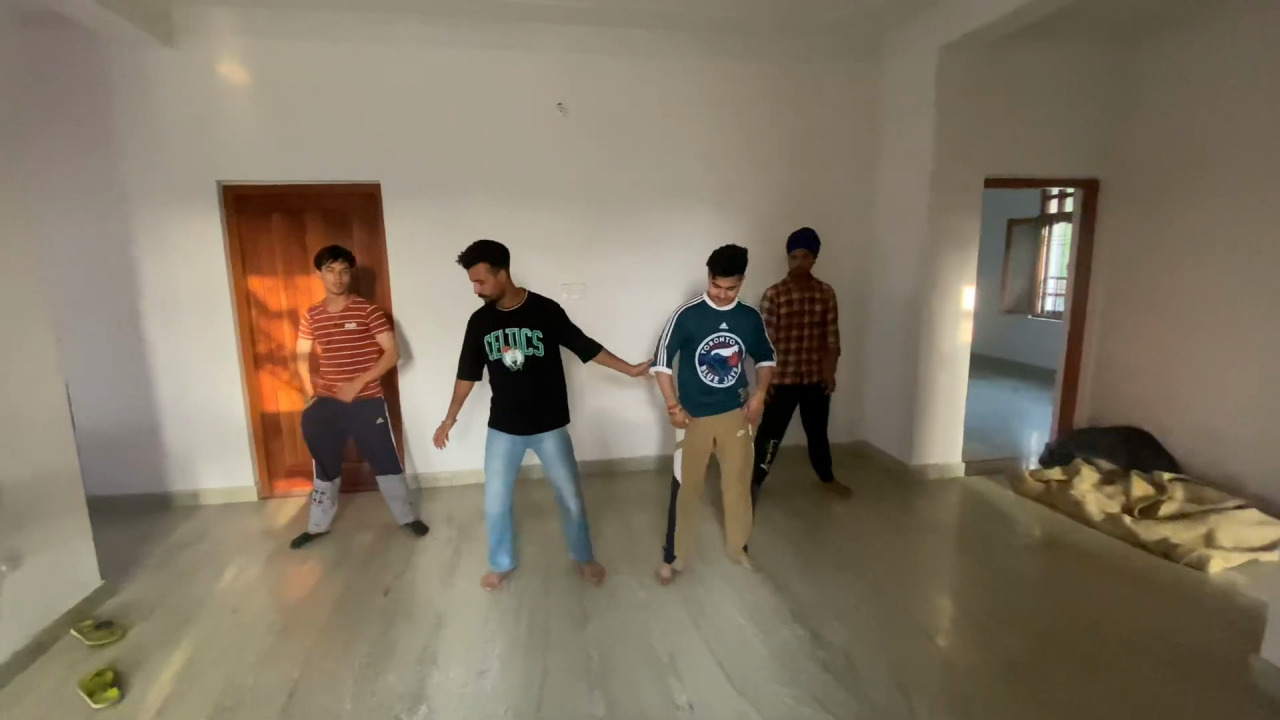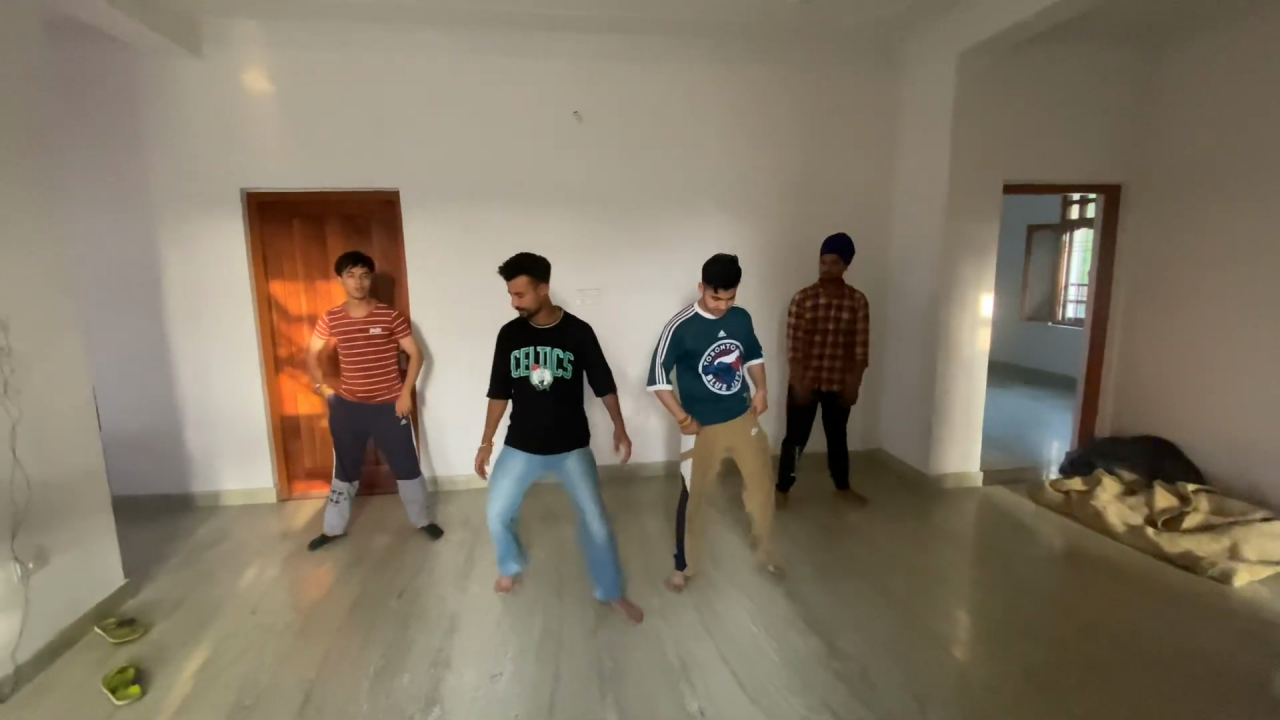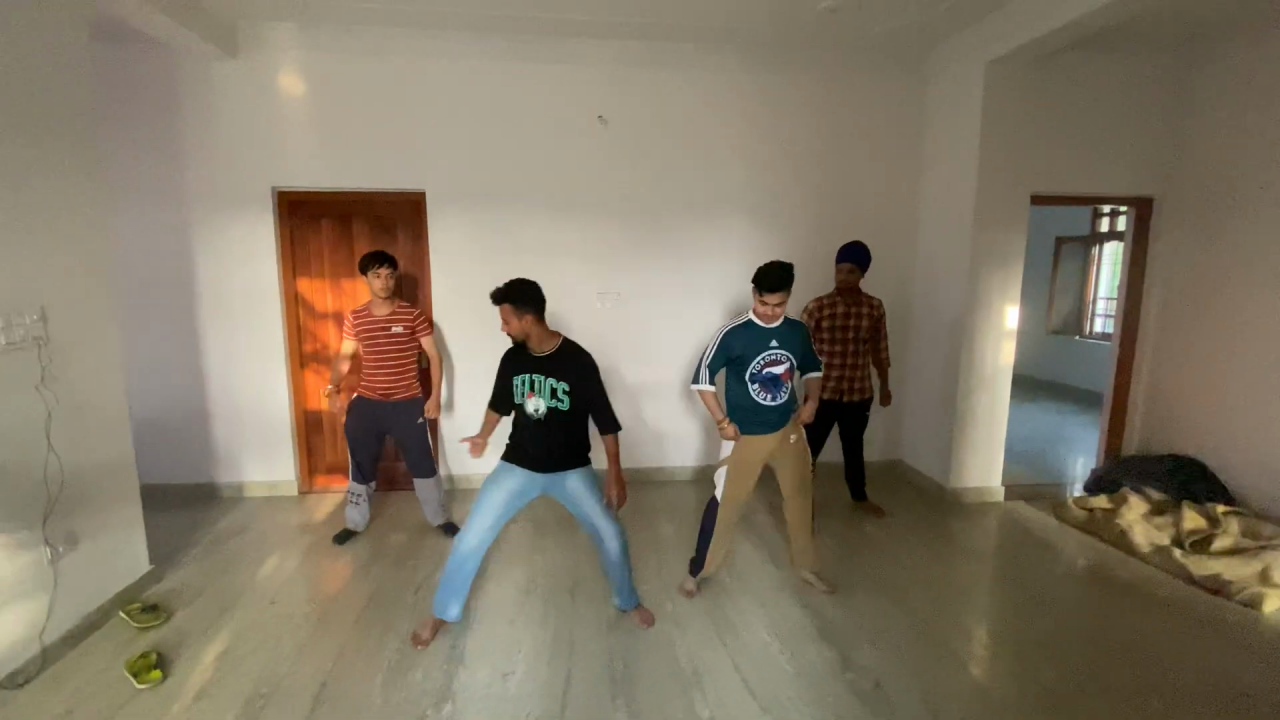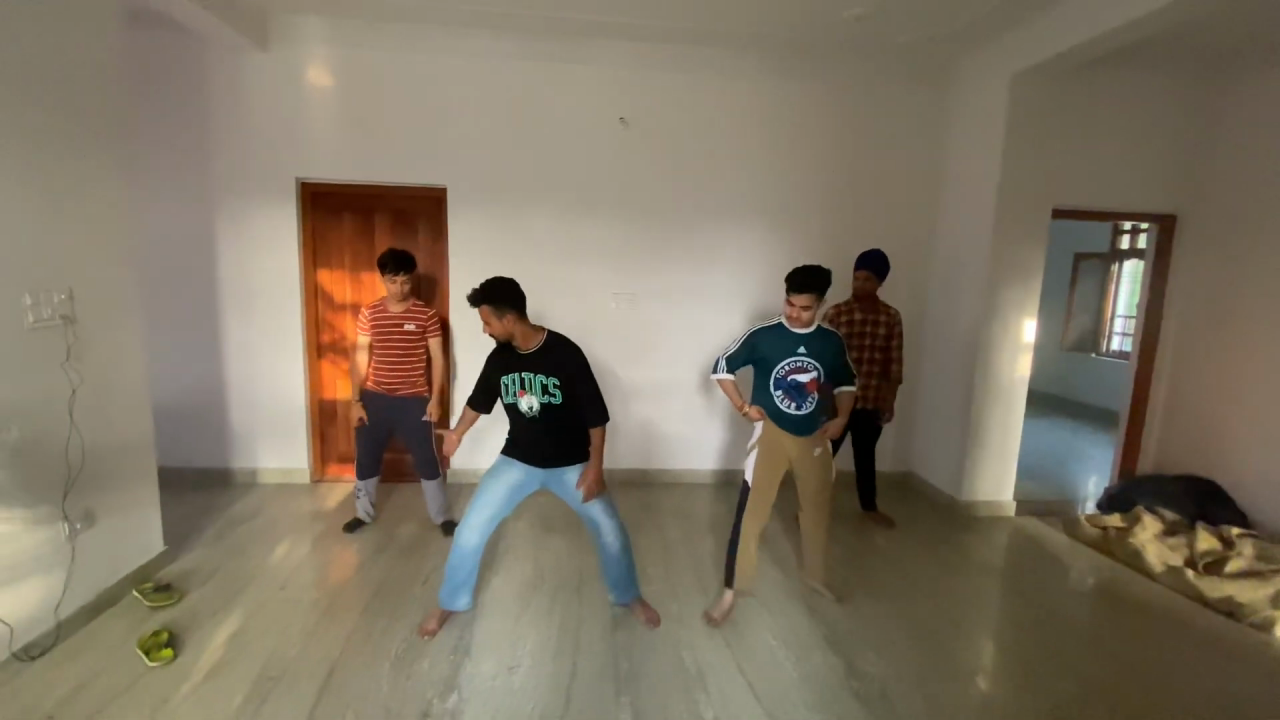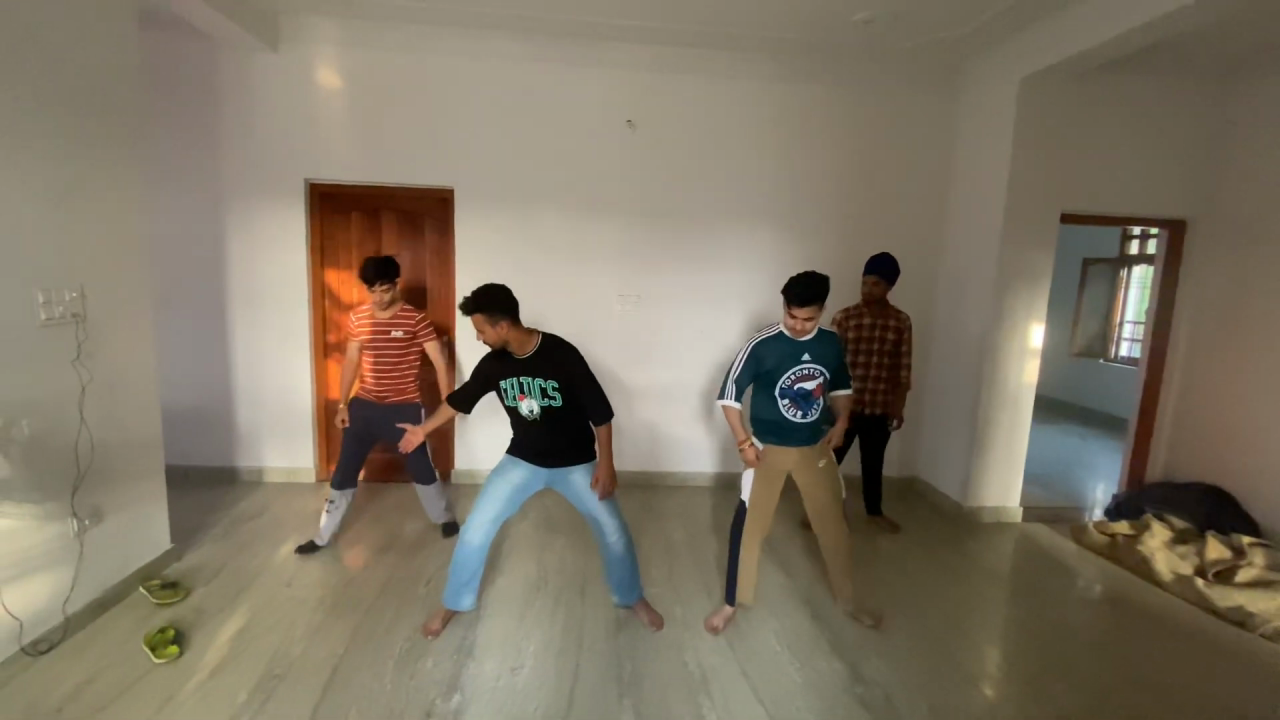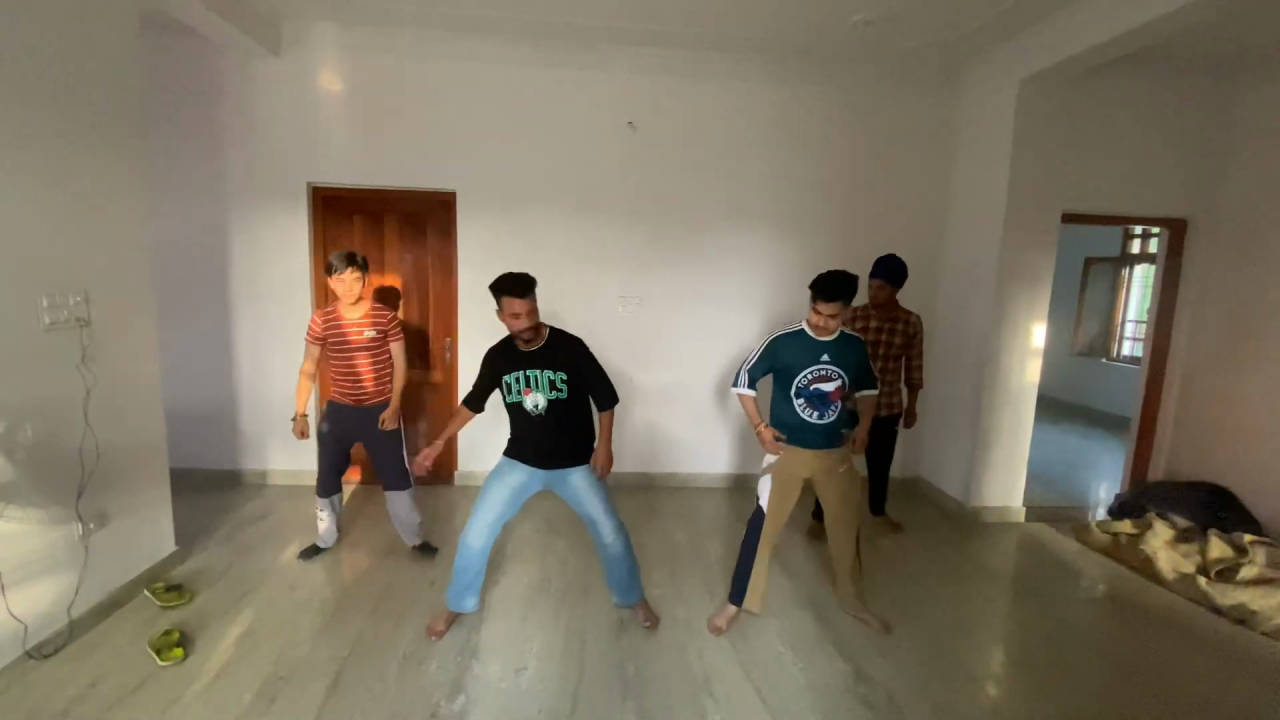
dt=0.4s
person 1, frame 1
left shoulder: (546, 311)
right shoulder: (479, 322)
left elbow: (586, 348)
right elbow: (467, 374)
left wrist: (628, 369)
right wrist: (450, 418)
left hip: (549, 425)
right hip: (503, 427)
left knee: (569, 495)
right knee: (496, 501)
left ankle: (583, 556)
right ankle: (501, 563)
person 1, frame 2
left shoulder: (579, 333)
right shoulder: (510, 335)
left elbow: (603, 385)
right elbow: (498, 392)
left wrist: (620, 429)
right wrist: (486, 442)
left hip: (571, 447)
right hip: (520, 445)
left knee: (595, 520)
right knee: (497, 512)
left ankle: (612, 593)
right ankle: (512, 566)
person 1, frame 3
left shoulder: (577, 361)
right shoulder: (512, 359)
left elbow: (606, 421)
left wrist: (615, 474)
right wrist: (485, 433)
left hip: (570, 469)
right hip: (518, 466)
left knee: (610, 534)
right knee: (472, 536)
left ankle: (628, 602)
right ankle: (443, 613)
person 1, frame 4
left shoulder: (565, 354)
right shoulder: (499, 358)
left elbow: (596, 414)
right elbow: (480, 400)
left wrist: (594, 466)
right wrist: (457, 431)
left hip: (570, 463)
right hip: (518, 460)
left knee: (609, 530)
right knee: (471, 529)
left ankle: (629, 597)
right ankle: (449, 604)
person 1, frame 5
left shoulder: (562, 355)
right shoulder: (494, 364)
left elbow: (600, 410)
right elbow: (461, 399)
left wrist: (605, 464)
right wrist: (422, 430)
left hip: (575, 462)
right hip: (523, 460)
left knee: (613, 530)
right knee: (476, 529)
left ankle: (632, 599)
right ankle: (453, 604)
person 1, frame 6
left shoulder: (570, 348)
right shoulder: (497, 357)
left elbow: (605, 395)
right elbow: (473, 402)
left wrist: (605, 445)
right wrist: (440, 442)
left hip: (575, 462)
right hip: (520, 461)
left knee: (609, 532)
right knee: (477, 531)
left ankle: (633, 599)
right ankle: (457, 605)
person 2, frame 1
left shoulder: (750, 317)
right shoulder: (686, 314)
left elbow: (765, 358)
right elbow: (661, 361)
left wrist: (759, 394)
right wrist: (674, 406)
left hip: (735, 413)
right hip: (695, 416)
left knee: (738, 482)
right knee: (686, 486)
left ankle: (737, 547)
right ankle: (672, 557)
person 2, frame 2
left shoulder: (742, 319)
right shoulder: (681, 327)
left elbow: (755, 355)
right elbow: (658, 378)
left wrist: (760, 390)
right wrist: (682, 417)
left hip: (742, 415)
right hip: (702, 426)
left knee: (762, 482)
right knee: (694, 495)
left ankle: (764, 552)
right ankle: (683, 565)
person 2, frame 3
left shoulder: (799, 331)
right shoulder: (734, 333)
left elbow: (812, 369)
right elbow: (702, 377)
left wrist: (812, 402)
right wrist: (721, 421)
left hip: (788, 430)
right hip: (745, 434)
left knee: (800, 497)
right knee: (725, 503)
left ankle: (806, 566)
right ankle: (697, 571)
person 2, frame 4
left shoulder: (831, 341)
right shoulder: (761, 335)
left elbow: (846, 383)
right elbow: (722, 367)
left wrist: (840, 417)
right wrist: (743, 406)
left hip: (813, 437)
right hip: (771, 431)
left knee: (817, 509)
right knee: (752, 508)
left ankle: (813, 576)
right ankle: (729, 593)
person 2, frame 5
left shoulder: (831, 343)
right shoulder: (761, 345)
left elbow: (841, 386)
right elbow: (730, 394)
left wrist: (840, 424)
right wrist: (744, 442)
left hip: (815, 448)
right hip: (769, 447)
left knee: (833, 523)
right knee: (749, 522)
left ankle: (848, 598)
right ankle: (730, 603)
person 2, frame 6
left shoulder: (855, 347)
right shoulder: (782, 341)
left elbow: (867, 387)
right elbow: (743, 381)
left wrist: (863, 425)
right wrist: (761, 427)
left hip: (836, 452)
right hip: (787, 449)
left knee: (846, 526)
right knee: (764, 525)
left ankle: (853, 601)
right ankle: (734, 603)
person 3, frame 1
left shoulder: (368, 311)
right shoulder: (311, 316)
left elbow: (391, 352)
right elbow: (302, 357)
left wrist: (359, 383)
right wrist: (311, 395)
left hip: (366, 402)
right hip: (326, 404)
left knee: (386, 463)
right knee: (325, 468)
left ankle: (407, 516)
right ankle: (317, 525)
person 3, frame 2
left shoulder: (390, 316)
right shoulder: (330, 319)
left elbow: (415, 354)
right elbow: (311, 354)
left wrist: (407, 393)
right wrist: (322, 386)
left hip: (388, 406)
right hip: (348, 407)
left knee: (407, 467)
right knee: (344, 470)
left ankle: (423, 520)
right ankle: (333, 528)
person 3, frame 3
left shoulder: (413, 315)
right shoulder: (355, 318)
left elbow: (434, 356)
right elbow: (344, 357)
left wrist: (434, 397)
right wrist: (334, 387)
left hip: (407, 404)
right hip: (366, 404)
left knee: (423, 464)
right knee: (361, 467)
left ankle: (440, 518)
right ankle: (355, 523)
person 3, frame 4
left shoulder: (426, 315)
right shoulder: (369, 313)
left elbow: (438, 359)
right elbow: (360, 357)
left wrist: (435, 400)
right wrist: (356, 400)
left hip: (413, 401)
right hip: (375, 399)
left knee: (427, 463)
right knee: (366, 461)
left ankle: (442, 516)
right ankle: (364, 513)
person 3, frame 5
left shoulder: (415, 319)
right shoulder: (358, 318)
left elbow: (439, 362)
right elbow: (352, 363)
right wrist: (342, 404)
left hip: (404, 407)
right hip: (364, 406)
left knee: (421, 469)
right knee: (344, 472)
left ankle: (445, 518)
right ankle: (323, 536)
person 3, frame 6
left shoulder: (385, 317)
right shoulder: (321, 320)
left elbow: (400, 363)
right elbow: (308, 368)
left wrist: (394, 406)
right wrist: (300, 413)
left hip: (379, 410)
right hip: (339, 411)
left knee: (396, 477)
right knee: (327, 478)
left ankle: (414, 538)
right ankle: (326, 538)
person 4, frame 1
left shoulder: (826, 292)
right shoulder: (774, 294)
left elbow: (832, 336)
right elbow: (767, 338)
left wrist: (830, 371)
left hip: (817, 376)
right hip: (783, 376)
left knee: (817, 430)
right knee: (770, 431)
left ankle: (827, 478)
right ankle: (755, 482)
person 4, frame 2
left shoulder: (857, 300)
right shoulder: (802, 298)
left elbow: (861, 345)
right elbow: (795, 344)
left wrist: (855, 382)
right wrist: (798, 381)
left hip: (840, 382)
right hip: (805, 381)
left knee: (838, 436)
right knee: (795, 437)
left ankle: (843, 486)
right ankle: (782, 488)
person 4, frame 3
left shoulder: (875, 308)
right shoulder: (818, 306)
left elbow: (880, 349)
left wrist: (884, 385)
left hip: (859, 392)
right hip: (823, 392)
left knee: (854, 447)
right knee: (809, 447)
left ankle: (860, 497)
person 4, frame 4
left shoulder: (891, 317)
right shoulder: (835, 313)
left elbow: (894, 363)
left wrist: (889, 400)
left hip: (872, 401)
left knee: (866, 456)
left ankle: (869, 507)
person 4, frame 5
left shoulder: (901, 321)
right shoulder: (844, 317)
left elbow: (903, 368)
left wrist: (899, 405)
left hip: (880, 406)
left knee: (874, 461)
left ankle: (874, 512)
person 4, frame 6
left shoulder: (911, 323)
right shoulder: (853, 317)
left elbow: (914, 367)
left wrist: (911, 405)
left hip: (888, 407)
left knee: (881, 463)
left ankle: (878, 511)
right ankle: (819, 517)
